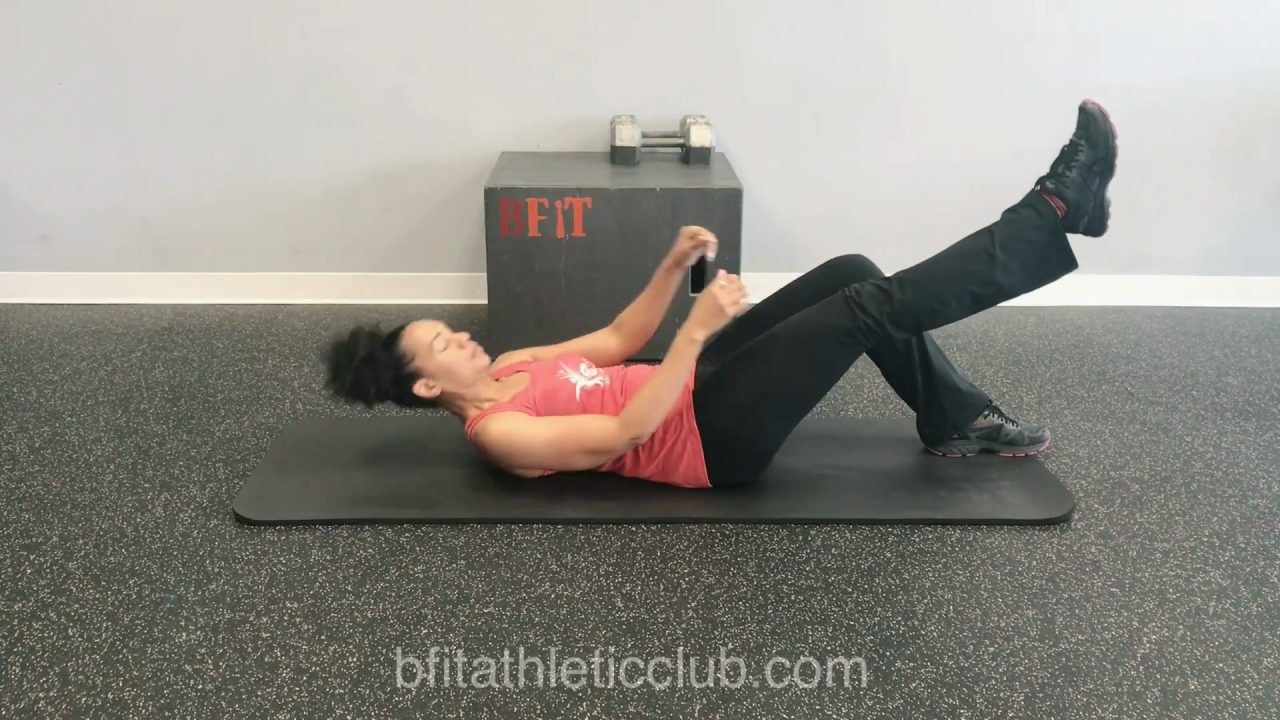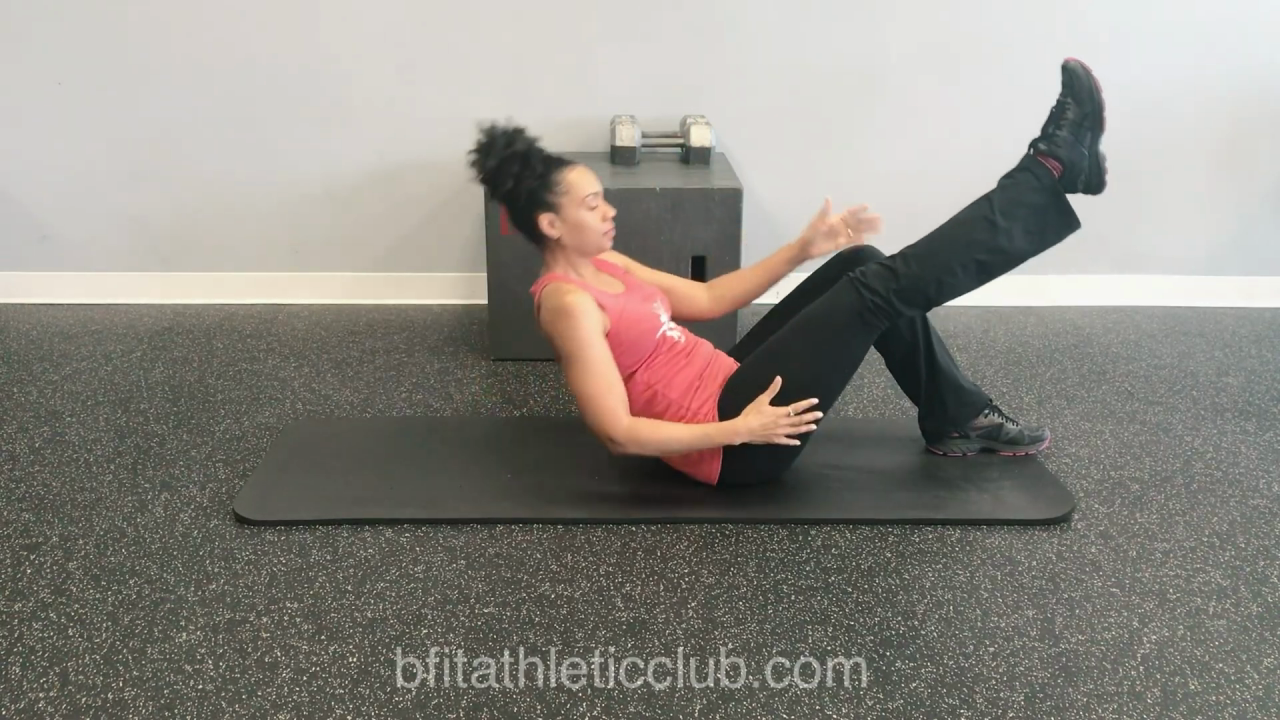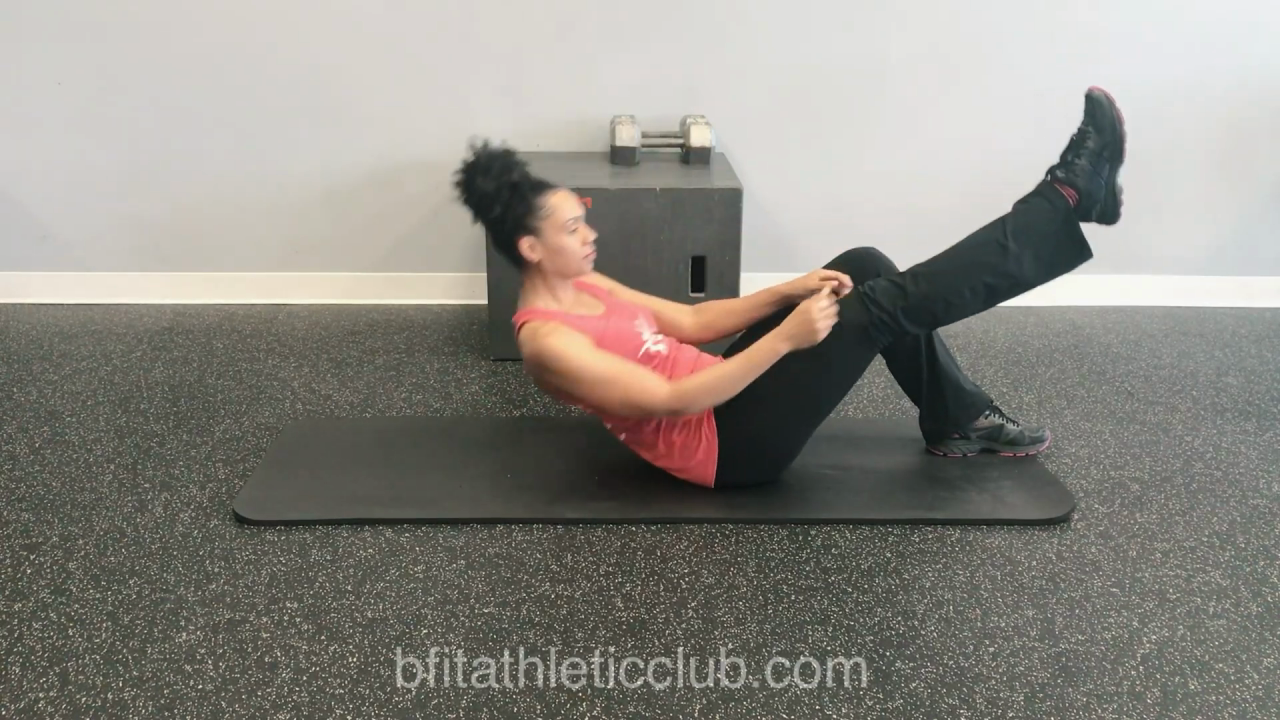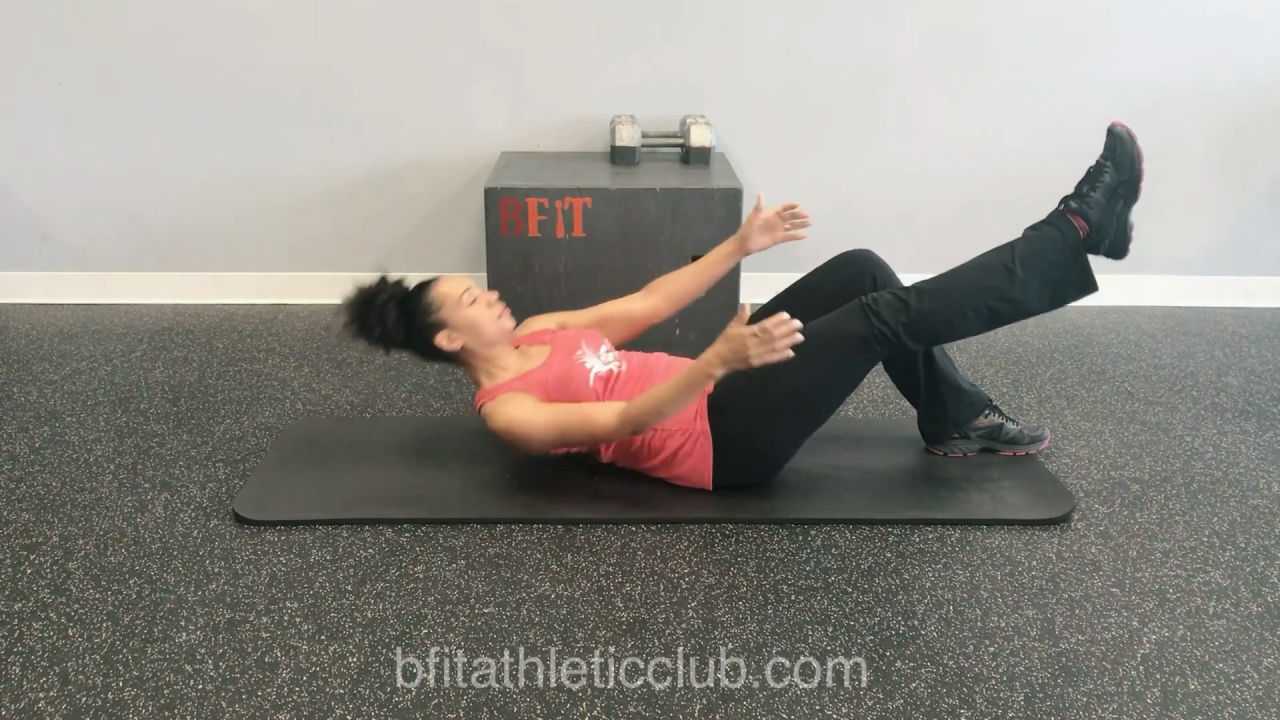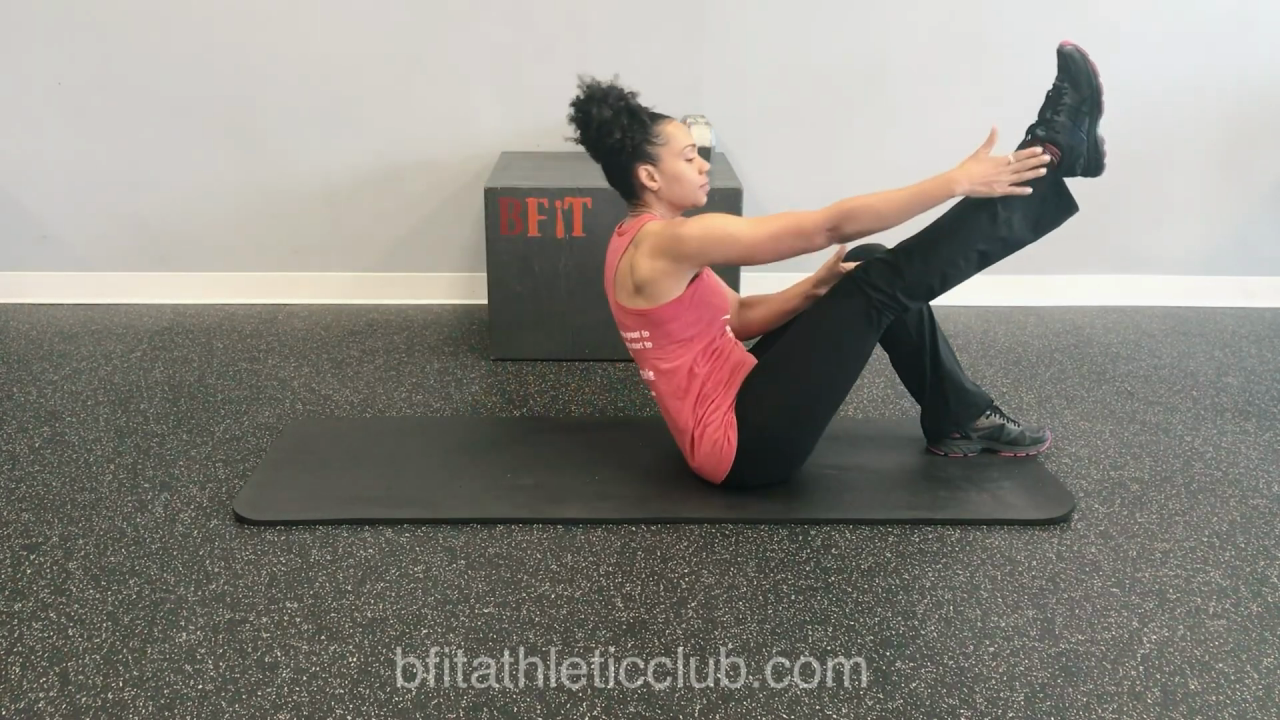
dt=1s
person 1, frame 1
left shoulder: (506, 371)
right shoulder: (495, 433)
left elbow: (617, 342)
right elbow: (627, 433)
left wrist: (672, 265)
right wrist: (700, 326)
left hip: (695, 394)
right hip: (709, 440)
left knee: (849, 274)
right knee: (872, 310)
left ankle: (957, 422)
right ankle: (1053, 211)
person 1, frame 2
left shoulder: (600, 264)
right shoulder: (567, 301)
left elbow: (706, 299)
right elbow: (620, 432)
left wrist: (802, 249)
right wrist: (741, 430)
left hip: (731, 387)
right hip: (731, 446)
left knee: (861, 266)
right knee: (883, 289)
left ankle: (957, 423)
right ankle: (1050, 169)
person 1, frame 3
left shoulder: (576, 285)
right shoulder: (548, 339)
left elbow: (689, 323)
right elbow: (672, 402)
left wrist: (789, 291)
right wrist: (786, 338)
left hip: (713, 403)
right hip: (725, 444)
left knee: (867, 272)
right knee: (892, 307)
left ankle: (961, 425)
right ankle: (1067, 197)
person 1, frame 4
left shoulder: (535, 334)
right shoulder: (507, 411)
left elbow: (649, 303)
right elbow: (627, 423)
left wrist: (739, 245)
right wrist: (721, 359)
left hip: (716, 395)
right hip: (725, 442)
left knee: (859, 270)
right knee: (887, 318)
left ankle: (957, 421)
right ankle: (1074, 232)
person 1, frame 5
left shoulder: (643, 238)
right shoulder: (675, 240)
right elbow: (831, 226)
left wrist: (816, 287)
right wrist: (956, 181)
left hip: (737, 409)
right hip: (748, 441)
left knee: (870, 268)
right knee: (885, 283)
left ankle: (960, 422)
right ankle: (1052, 150)
